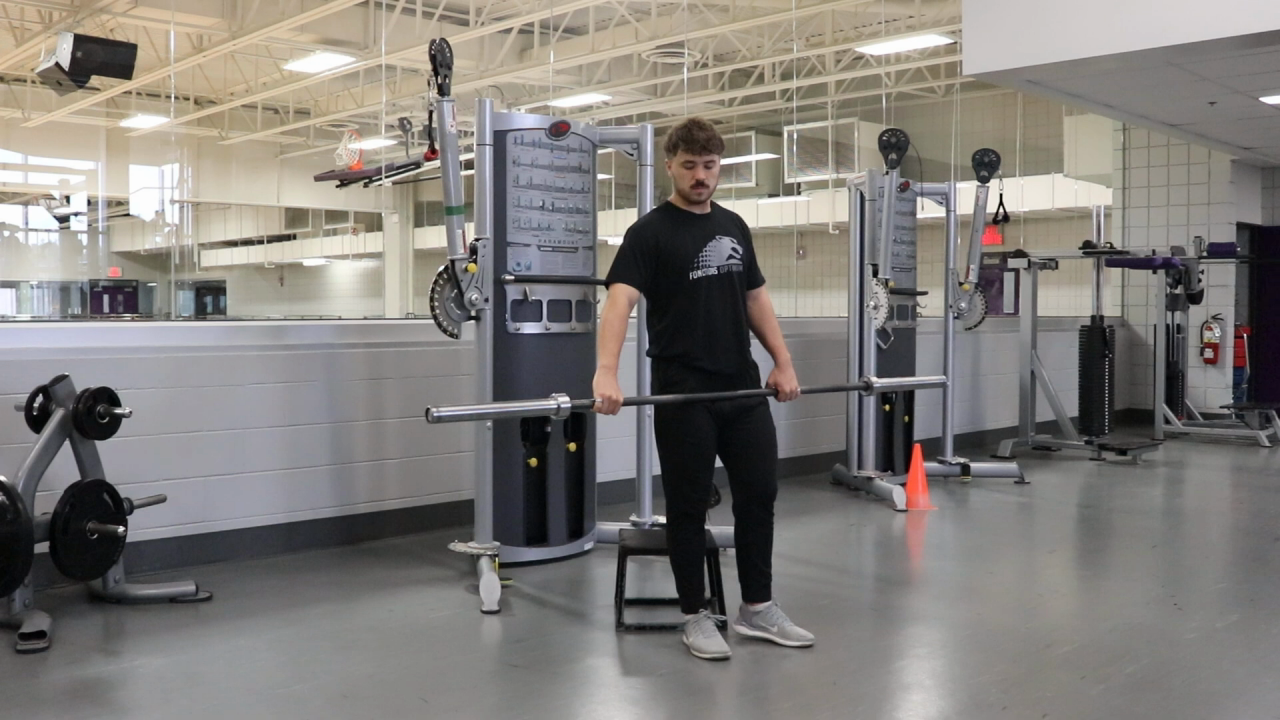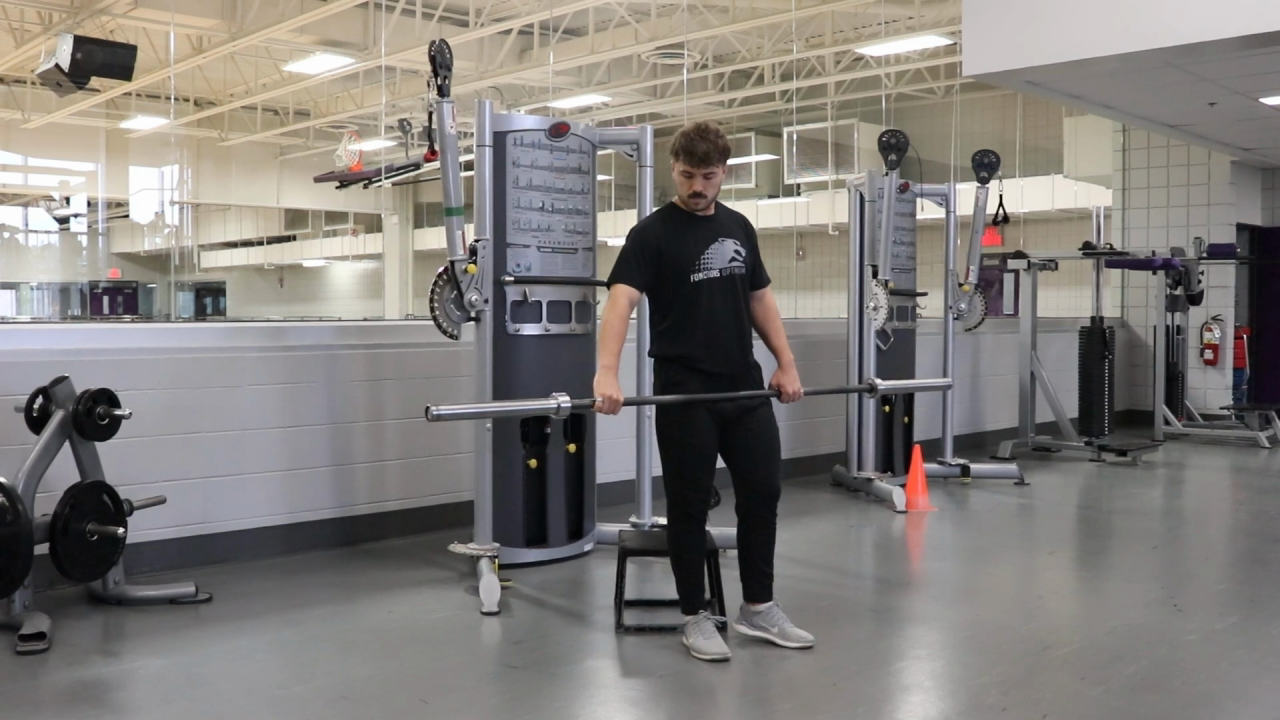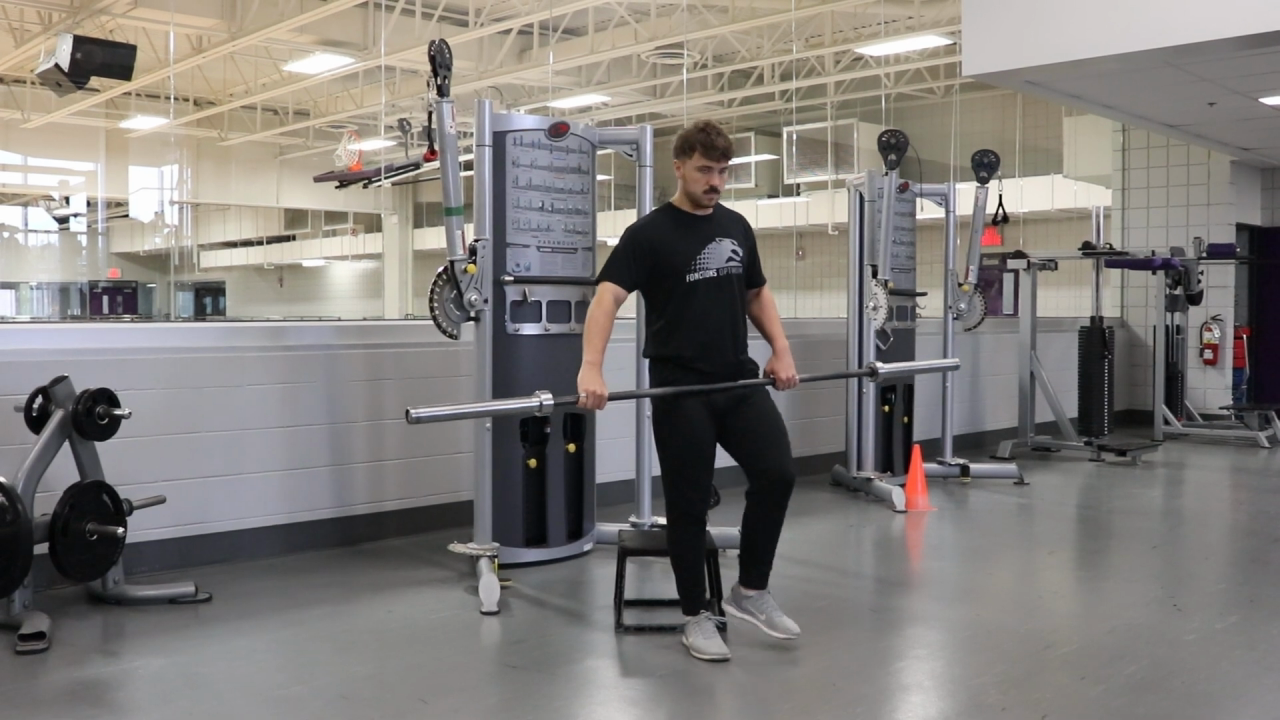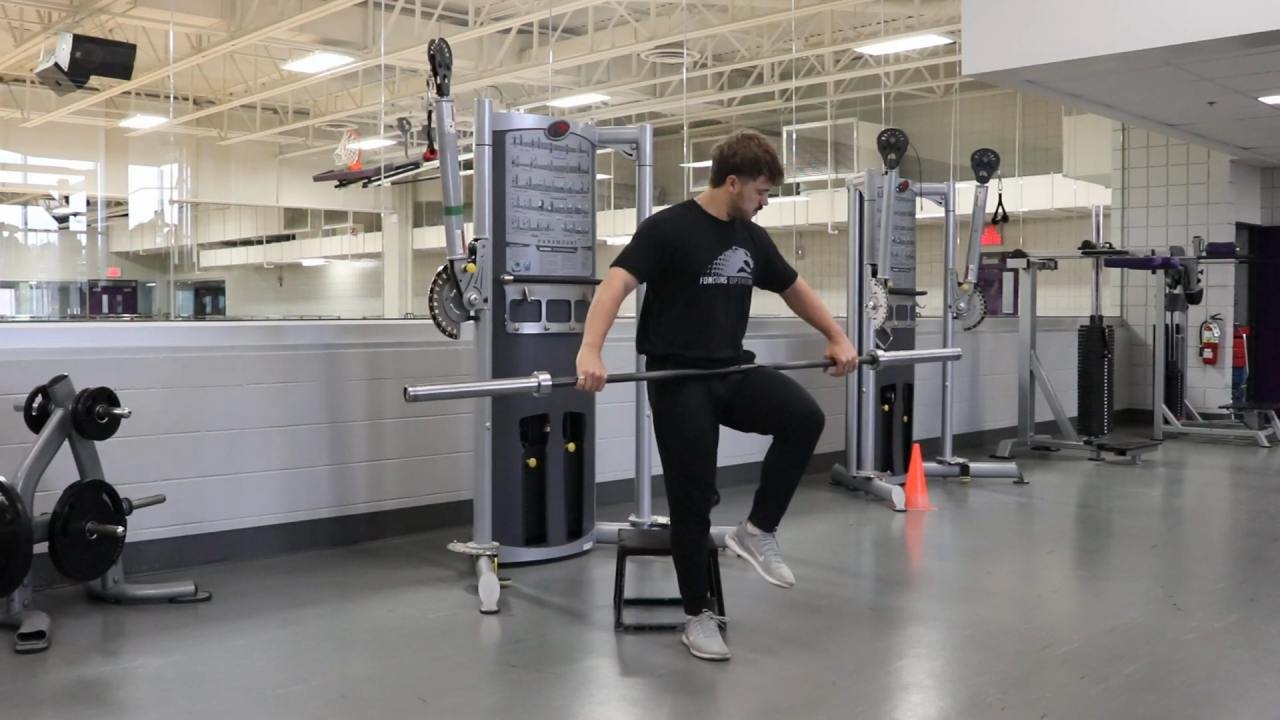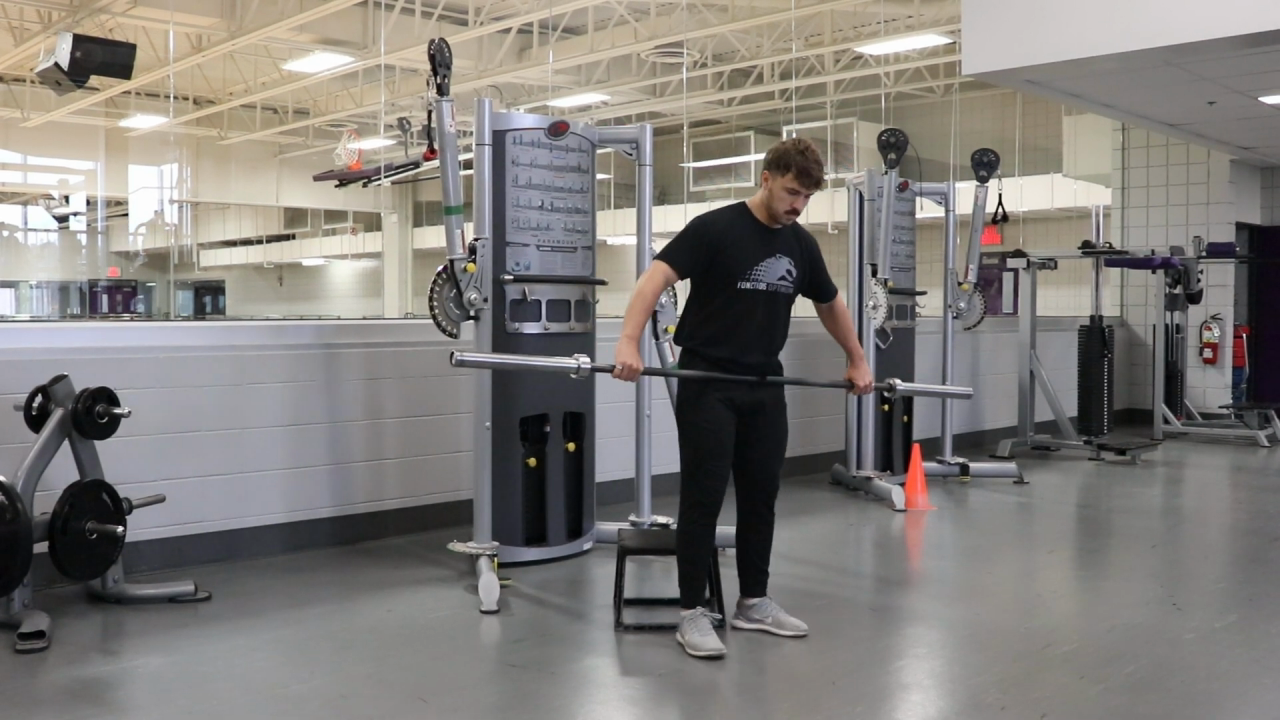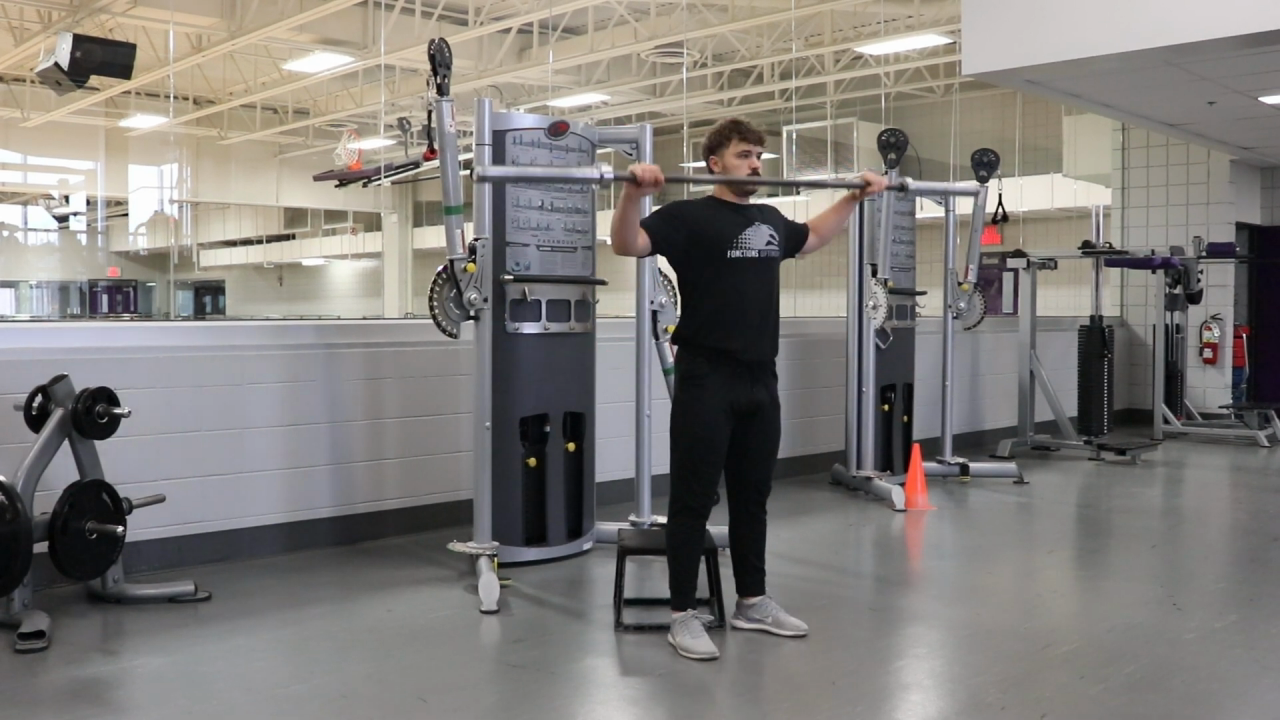
dt=0.7s
person 1, frame 1
left shoulder: (733, 227)
right shoulder: (650, 232)
left elbow: (756, 297)
right elbow: (620, 300)
left wrist: (783, 362)
right wrist: (606, 373)
left hip: (743, 387)
right hip: (683, 392)
left knee: (758, 494)
right knee: (688, 505)
left ankle: (757, 608)
right ankle: (696, 616)
person 1, frame 2
left shoulder: (739, 227)
right shoulder: (653, 233)
left elbow: (760, 298)
right elbow: (621, 299)
left wrist: (786, 363)
right wrist: (607, 372)
left hip: (745, 387)
right hip: (685, 393)
left knee: (762, 492)
right knee: (690, 505)
left ankle: (758, 607)
right ankle: (696, 617)
person 1, frame 3
left shoulder: (737, 227)
right shoulder: (650, 233)
left elbow: (757, 294)
right elbow: (608, 297)
left wrist: (781, 350)
right wrist: (591, 367)
left hip: (738, 381)
right hip: (681, 388)
left knee: (776, 474)
right knee: (689, 504)
left ankle: (751, 591)
right ankle: (696, 616)
person 1, frame 4
left shoulder: (753, 238)
right shoulder: (668, 228)
left elbow: (793, 288)
right elbow: (616, 283)
left wrist: (838, 338)
right wrist: (590, 349)
left hip: (735, 371)
right hip: (680, 381)
left knee: (804, 418)
right knee: (692, 500)
left ankle: (757, 530)
right ankle: (698, 614)
person 1, frame 5
left shoulder: (803, 245)
right shoulder: (715, 228)
left elbow: (830, 305)
right elbow: (656, 276)
left wrist: (857, 361)
right wrist: (629, 341)
left hip: (765, 385)
right hip: (708, 381)
left knee: (761, 495)
right knee: (703, 495)
left ankle: (753, 602)
right ankle: (692, 611)
person 1, frame 6
left shoulder: (771, 220)
right shoulder: (690, 216)
left elbow: (815, 235)
right elbow: (625, 242)
left wrist: (856, 196)
right wrist: (635, 190)
left hip: (760, 379)
right hip: (706, 379)
left knee: (752, 496)
right knee: (693, 500)
left ankle: (752, 600)
right ankle: (683, 614)
